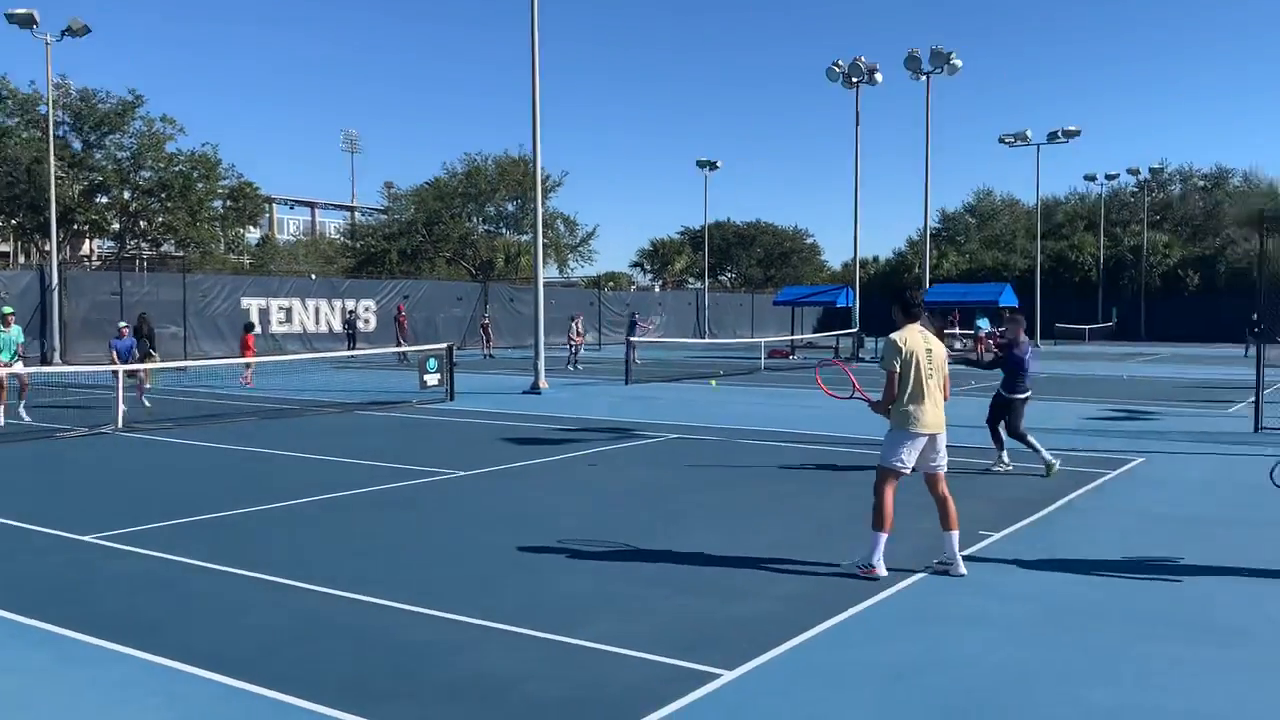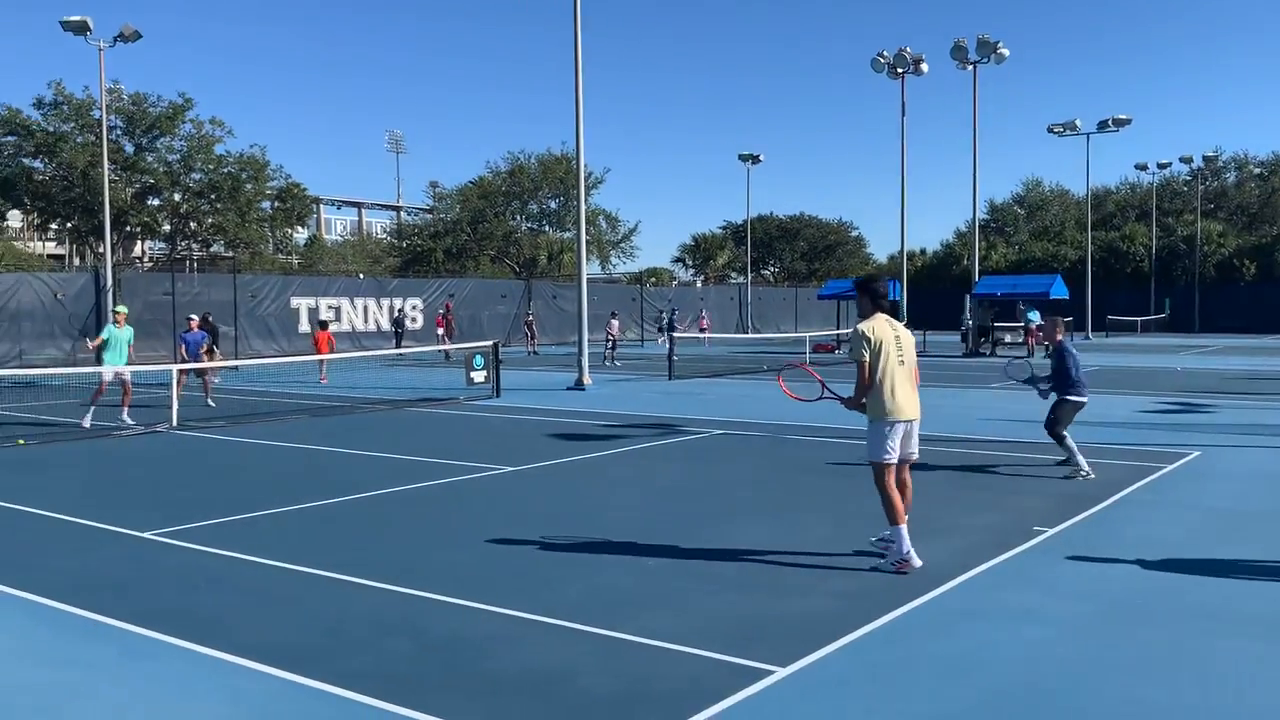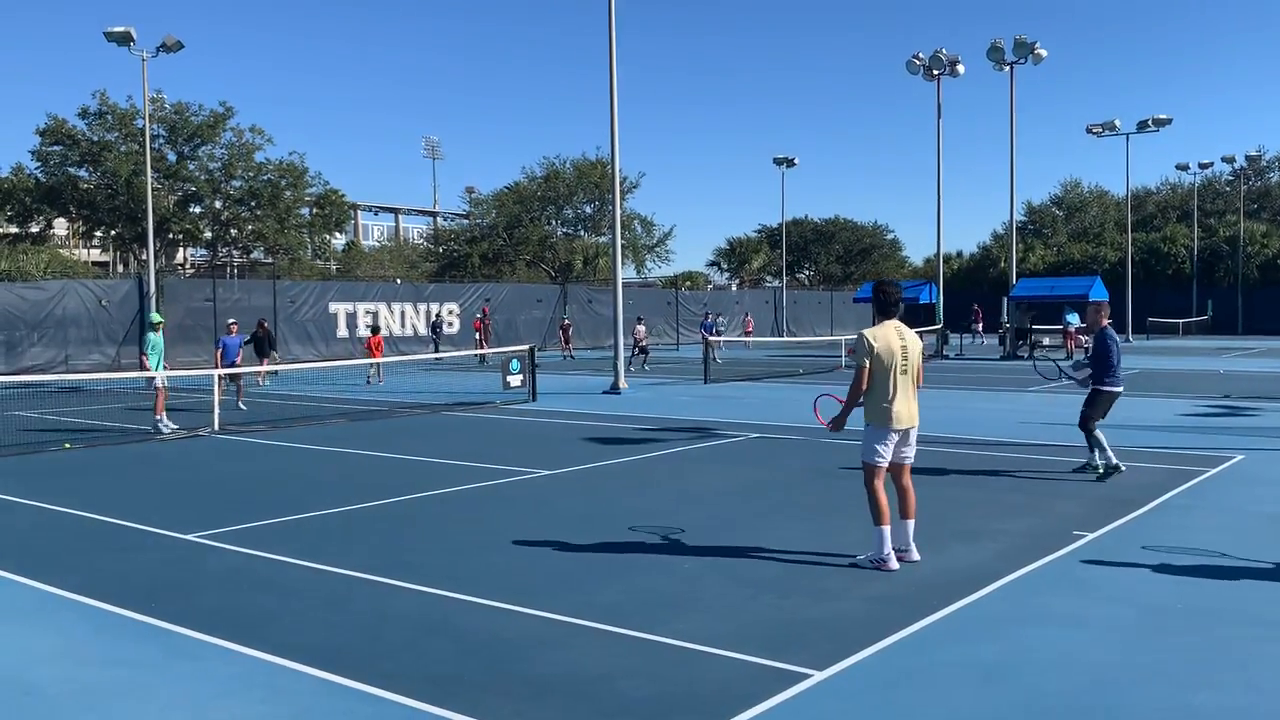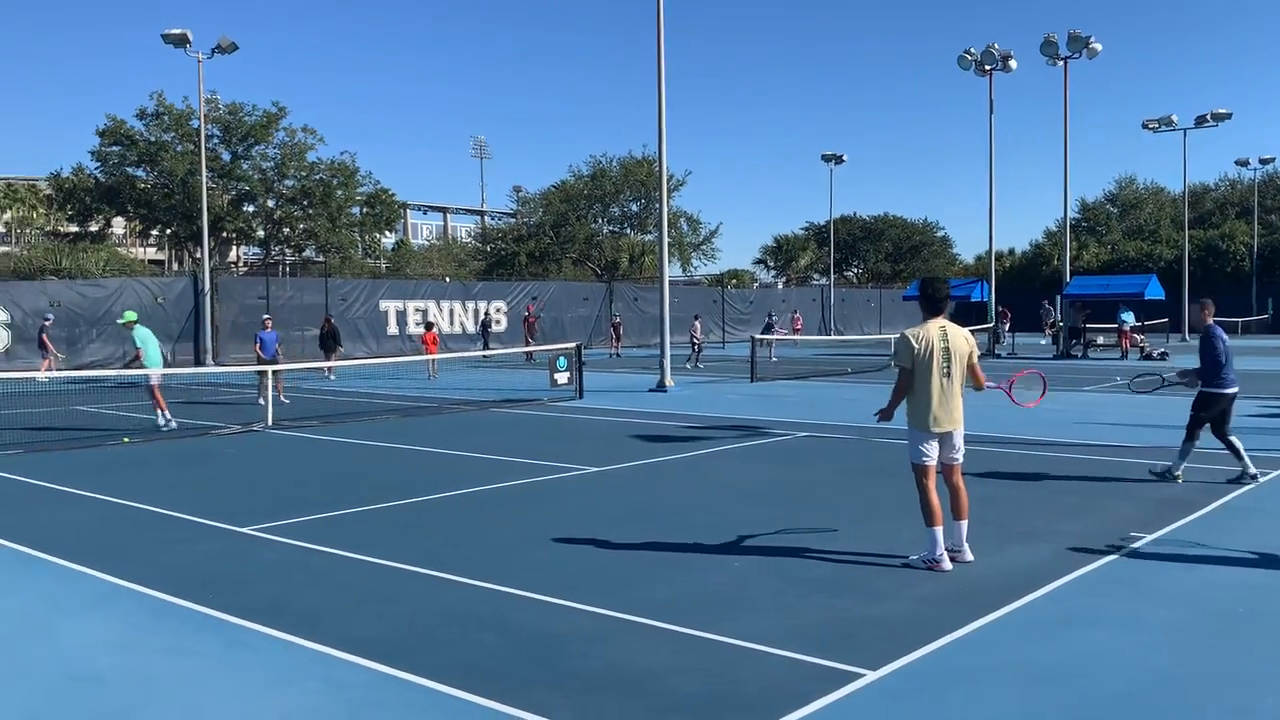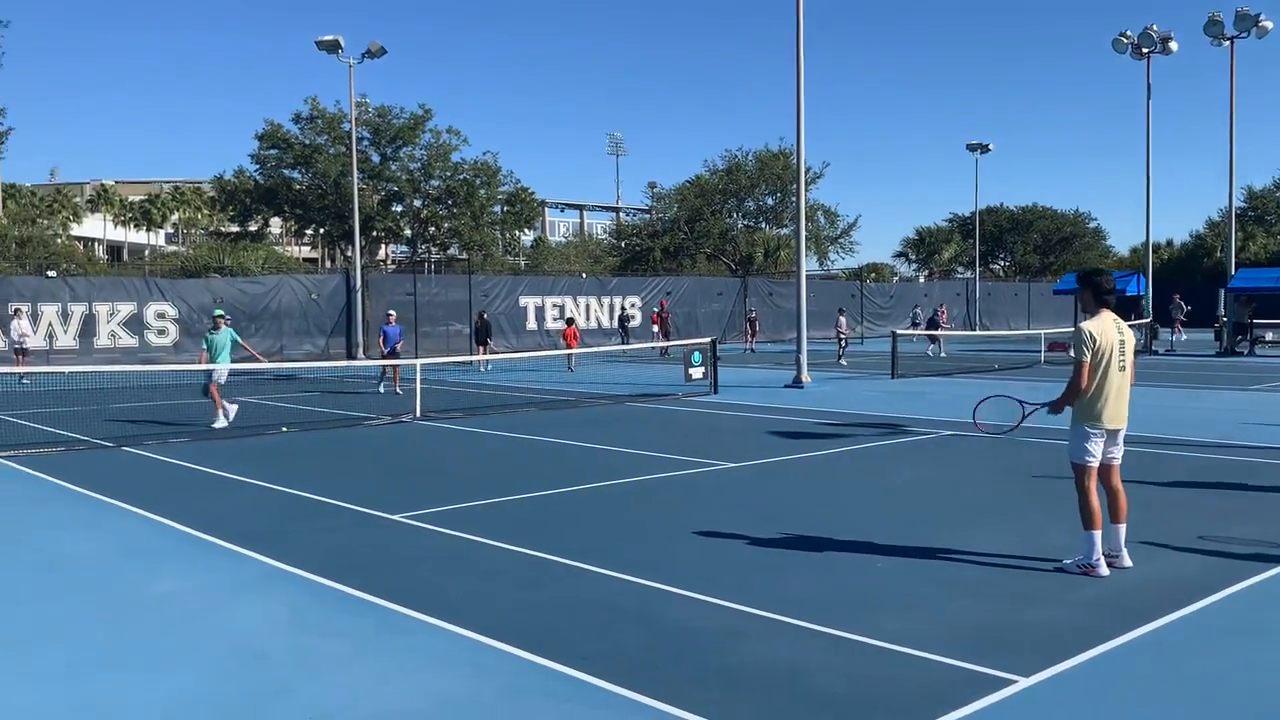
dt=0.7s
person 1, frame 1
left shoulder: (897, 340)
right shoulder: (937, 343)
left elbow: (891, 392)
right elbow: (944, 393)
left wrist: (880, 407)
left hip: (908, 425)
right hip: (935, 425)
left knee: (883, 488)
right knee: (940, 490)
left ankle: (874, 560)
right ankle: (953, 559)
person 1, frame 2
left shoulder: (865, 329)
right shoulder: (904, 330)
left elbow: (864, 380)
right elbow: (915, 378)
left wrist: (855, 401)
left hip: (886, 414)
right hip: (911, 410)
left knee: (885, 481)
right knee: (902, 475)
left ankle: (906, 554)
right ankle: (894, 537)
person 1, frame 3
left shoulder: (869, 337)
right shoulder: (913, 337)
left elbow: (860, 386)
right elbow: (918, 382)
left wrist: (842, 415)
left hip: (882, 421)
right hip: (909, 418)
left knee: (874, 483)
right knee: (903, 479)
left ankle: (885, 554)
right ankle: (907, 546)
person 1, frame 4
left shoulder: (911, 337)
right shoulder: (964, 336)
left elbow: (903, 386)
right elbow: (978, 381)
left wrist: (889, 409)
right wrist: (984, 383)
left hip: (924, 422)
right hip: (954, 420)
left knee: (927, 484)
right knee: (955, 480)
left ankle: (938, 554)
right ankle: (960, 546)
person 1, frame 5
left shoulder: (1088, 329)
right shoulder: (1125, 330)
left elbow: (1080, 381)
right elbow: (1129, 378)
left wrist: (1059, 403)
left hip: (1090, 419)
right hip: (1117, 418)
left knee: (1087, 485)
right knee: (1113, 482)
left ankle: (1094, 559)
right ankle: (1118, 551)
